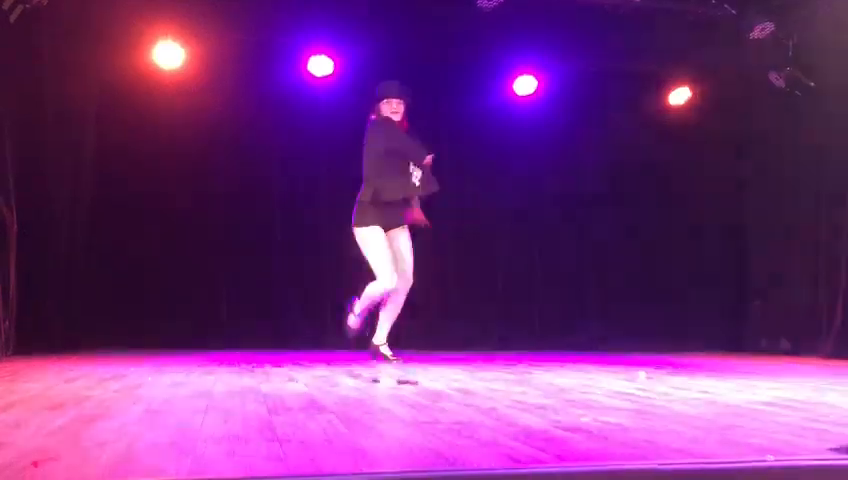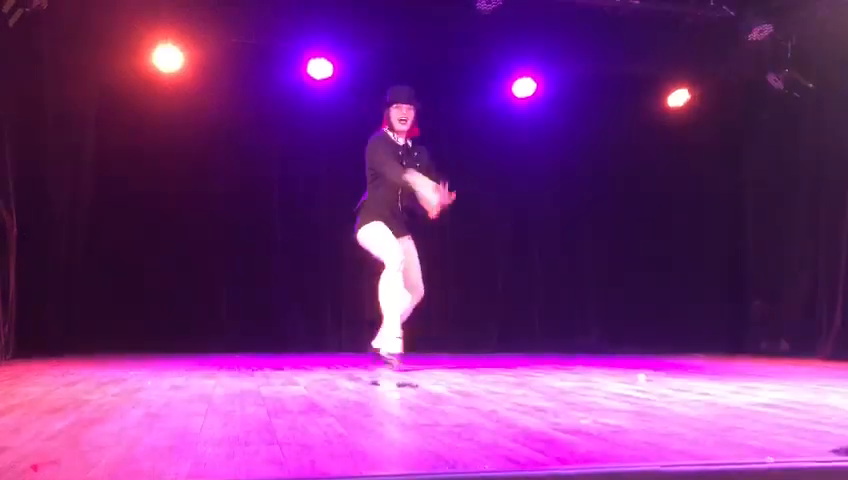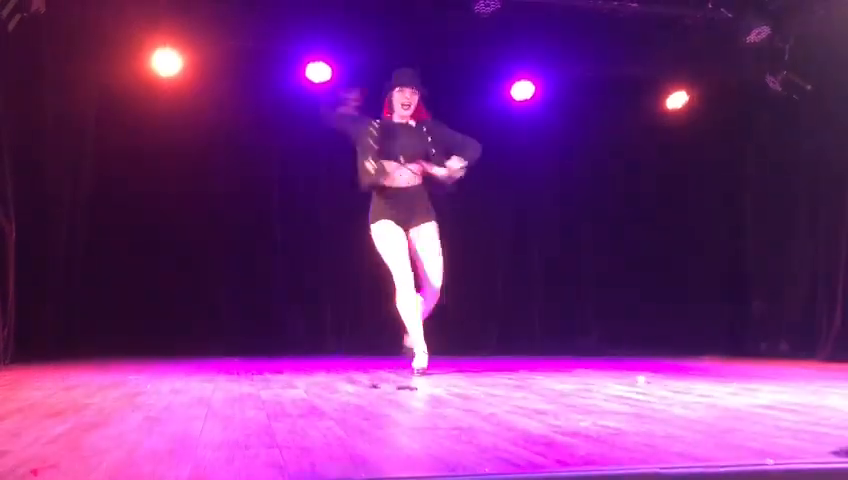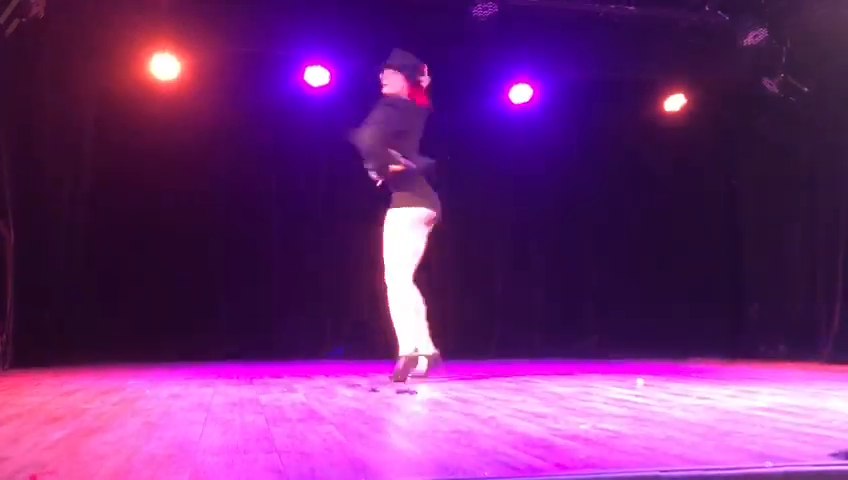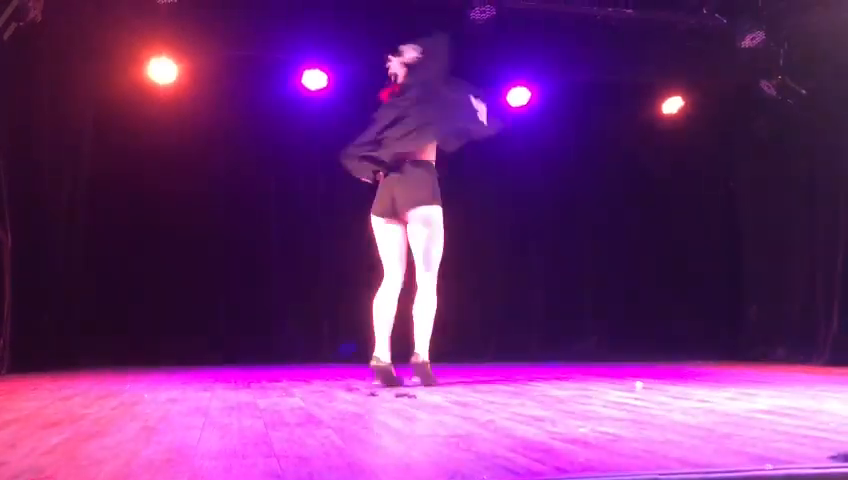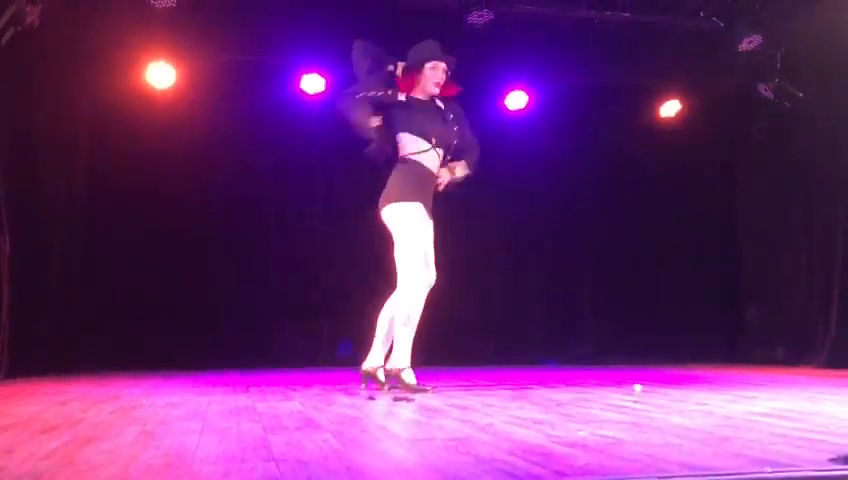
dt=0.2s
person 1, frame 1
left shoulder: (395, 137)
right shoulder: (380, 128)
right elbow: (421, 155)
left wrist: (412, 207)
right wrist: (423, 160)
left hip: (395, 216)
right hip: (370, 215)
left knee: (404, 282)
right knee: (389, 282)
left ankle: (379, 341)
right ankle: (358, 310)
person 1, frame 2
left shoulder: (415, 150)
right shoulder: (379, 141)
left elbow: (432, 179)
right elbow: (391, 170)
left wrist: (440, 195)
right wrist: (422, 185)
left hip: (398, 224)
right hip: (373, 220)
left knee: (415, 291)
right knee: (395, 261)
left ankle: (379, 343)
right ankle: (392, 338)
person 1, frame 3
left shoulder: (428, 128)
right shoulder: (373, 127)
left elbow: (472, 148)
right elbow: (340, 118)
left wrist: (450, 168)
right wrist: (347, 105)
left hip: (421, 210)
right hip: (386, 211)
left knee: (434, 283)
right knee: (403, 279)
left ankle: (413, 335)
right ankle: (420, 351)
person 1, frame 4
left shoulder: (394, 107)
right shoulder: (400, 107)
left elbow: (369, 143)
left wrist: (383, 167)
left hip: (410, 200)
right hip: (409, 200)
left knee: (396, 278)
right knee: (399, 279)
left ankle: (415, 350)
right ankle: (422, 349)
person 1, frame 5
left shoulder: (388, 108)
right shoulder: (434, 89)
left elbow: (353, 156)
right elbow: (438, 44)
right wrist: (414, 56)
left hip: (386, 195)
right hip: (422, 193)
left knee: (392, 280)
right knee: (427, 280)
left ankle: (382, 357)
right ankle: (421, 357)
person 1, frame 6
left shoulder: (449, 110)
right shoulder: (397, 100)
left elbow: (470, 151)
right elbow: (361, 50)
left wrist: (454, 169)
right wrist: (397, 70)
left hip: (417, 196)
right hip: (406, 193)
left knee: (407, 286)
right knee: (422, 278)
left ankle: (373, 362)
right ankle: (399, 363)
